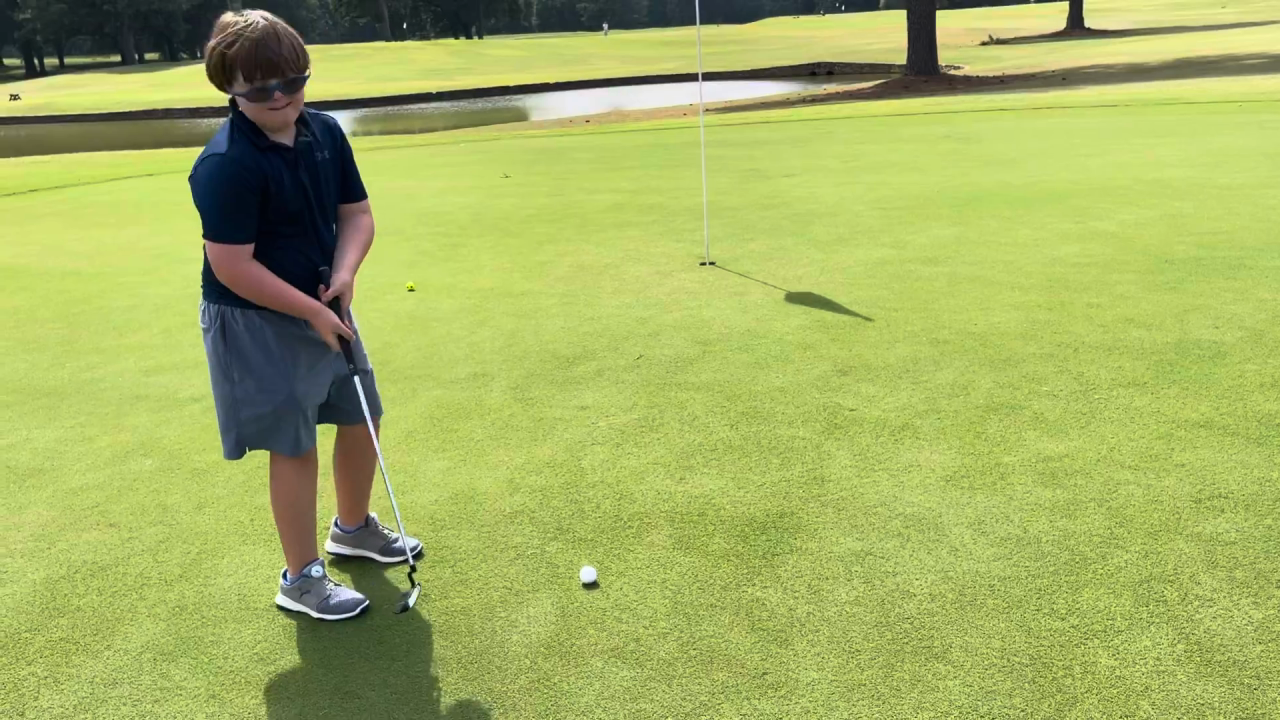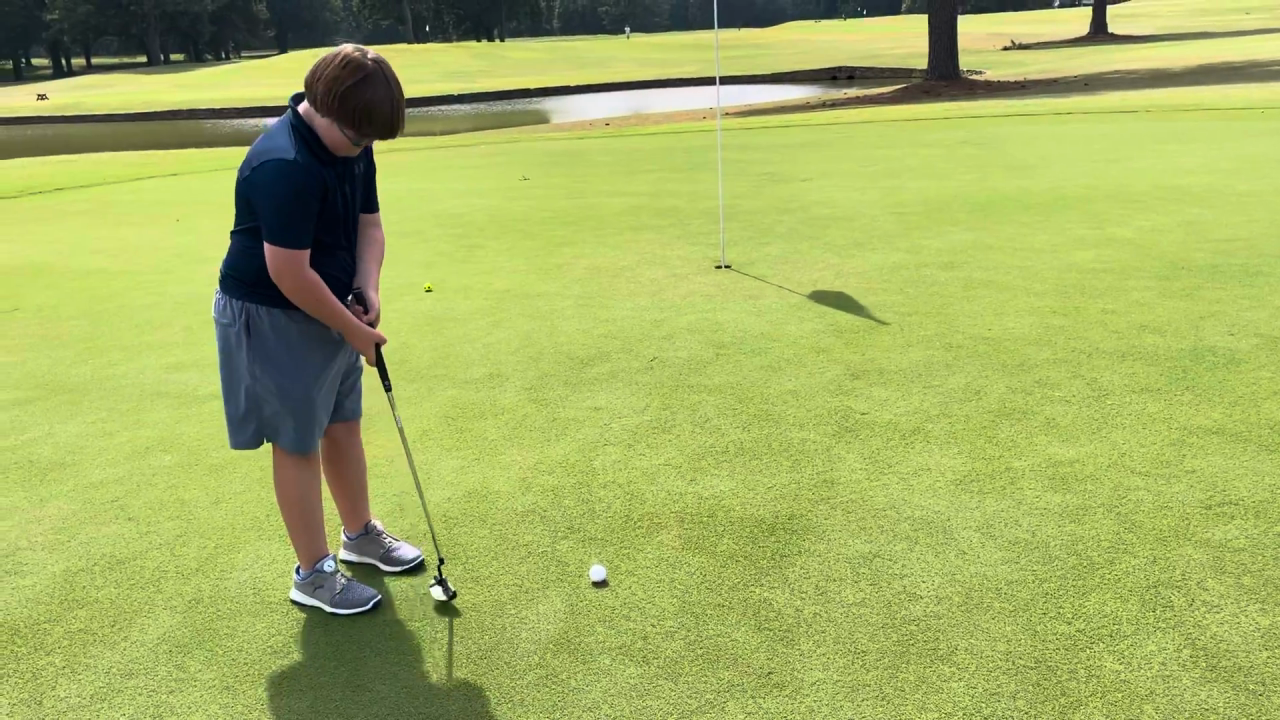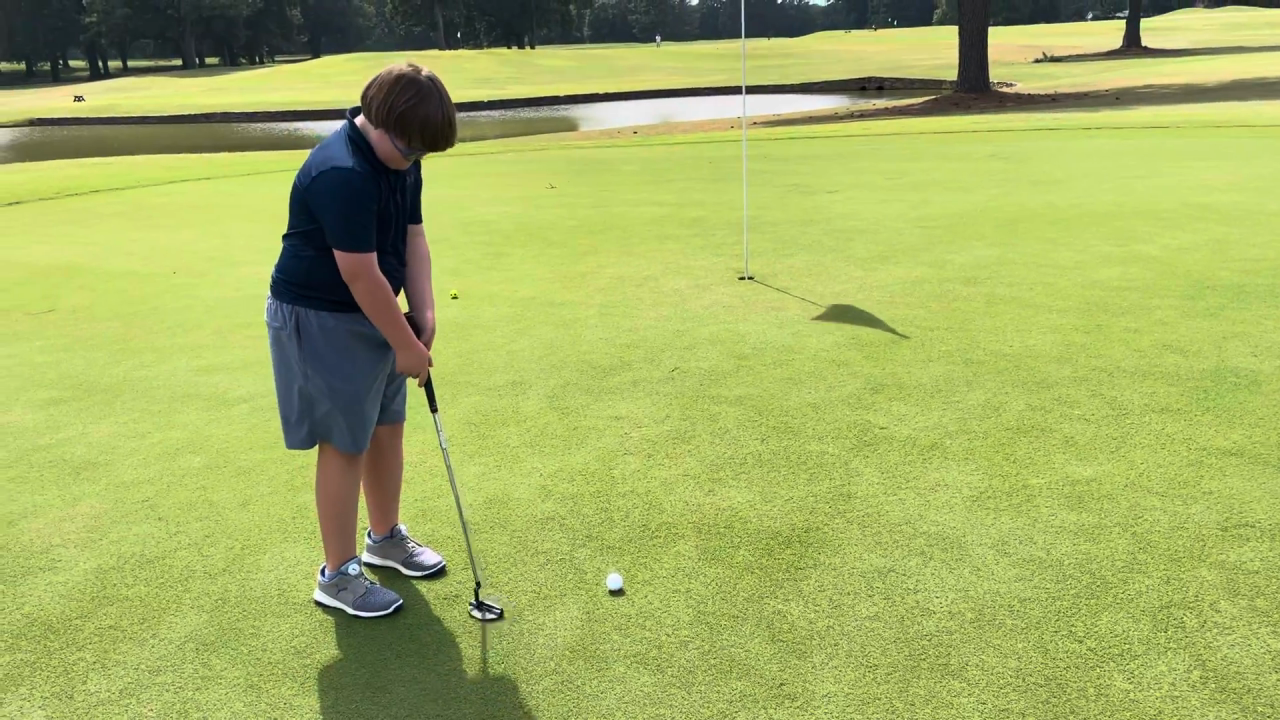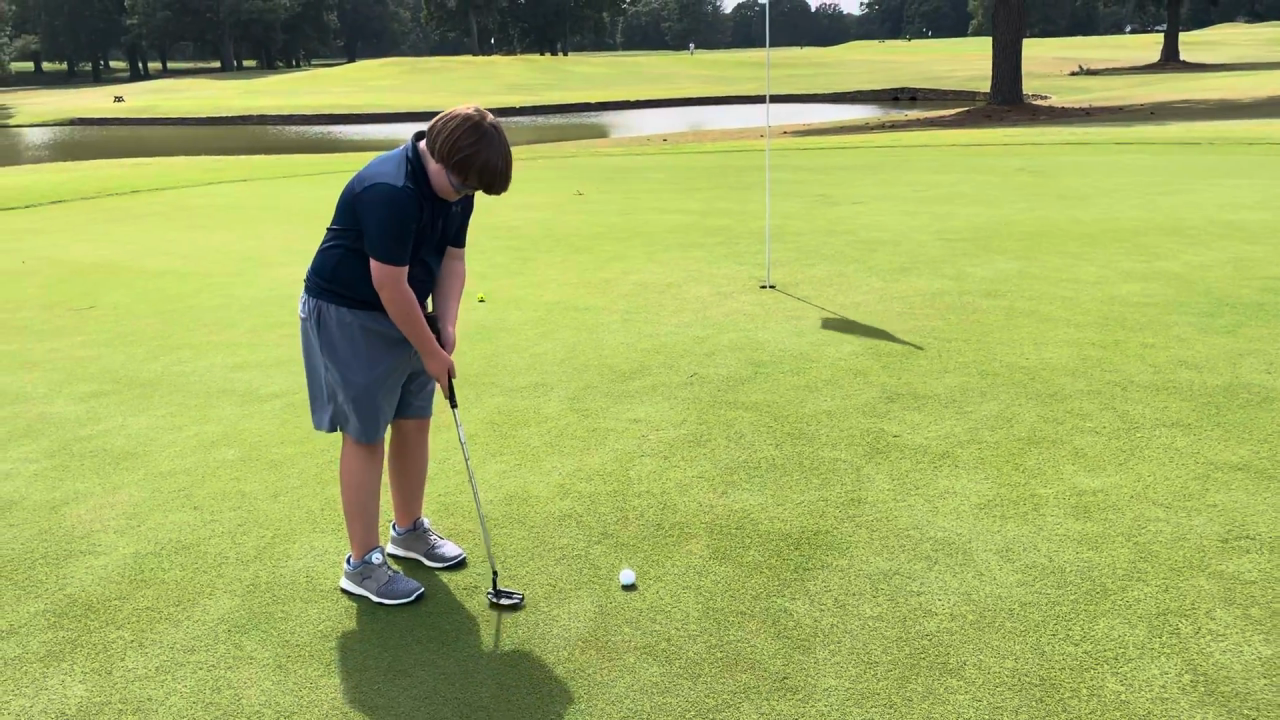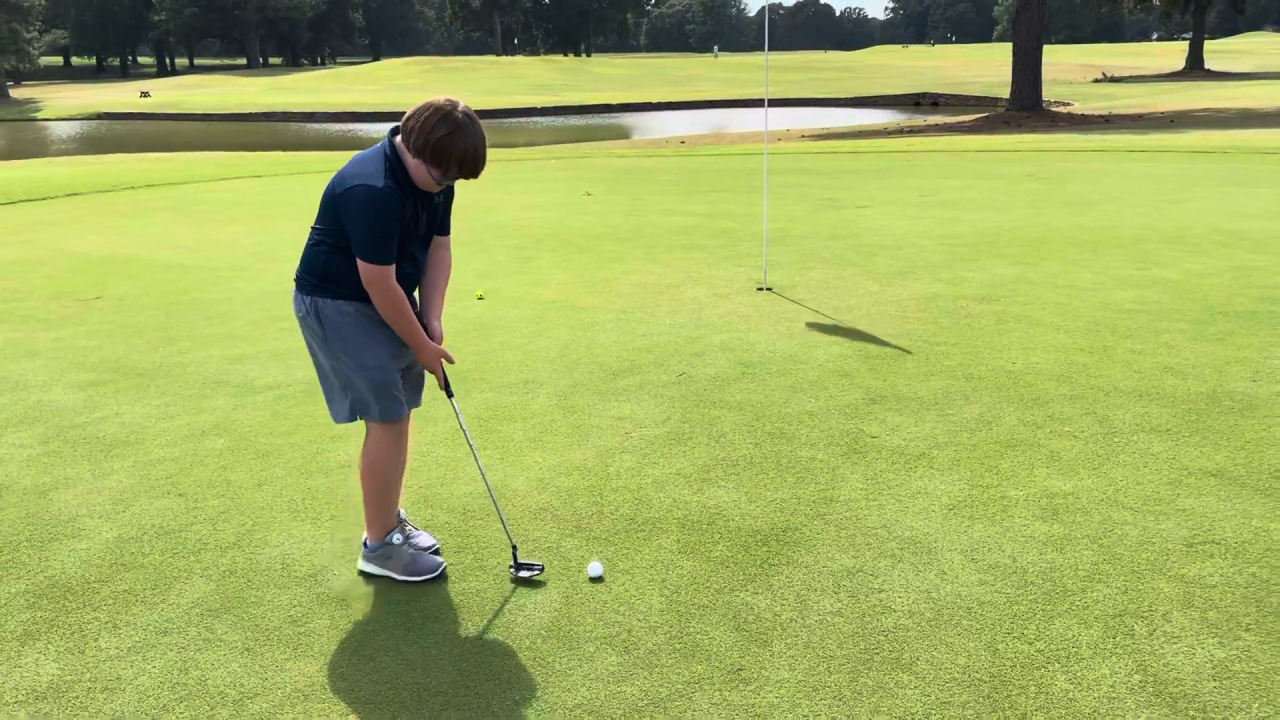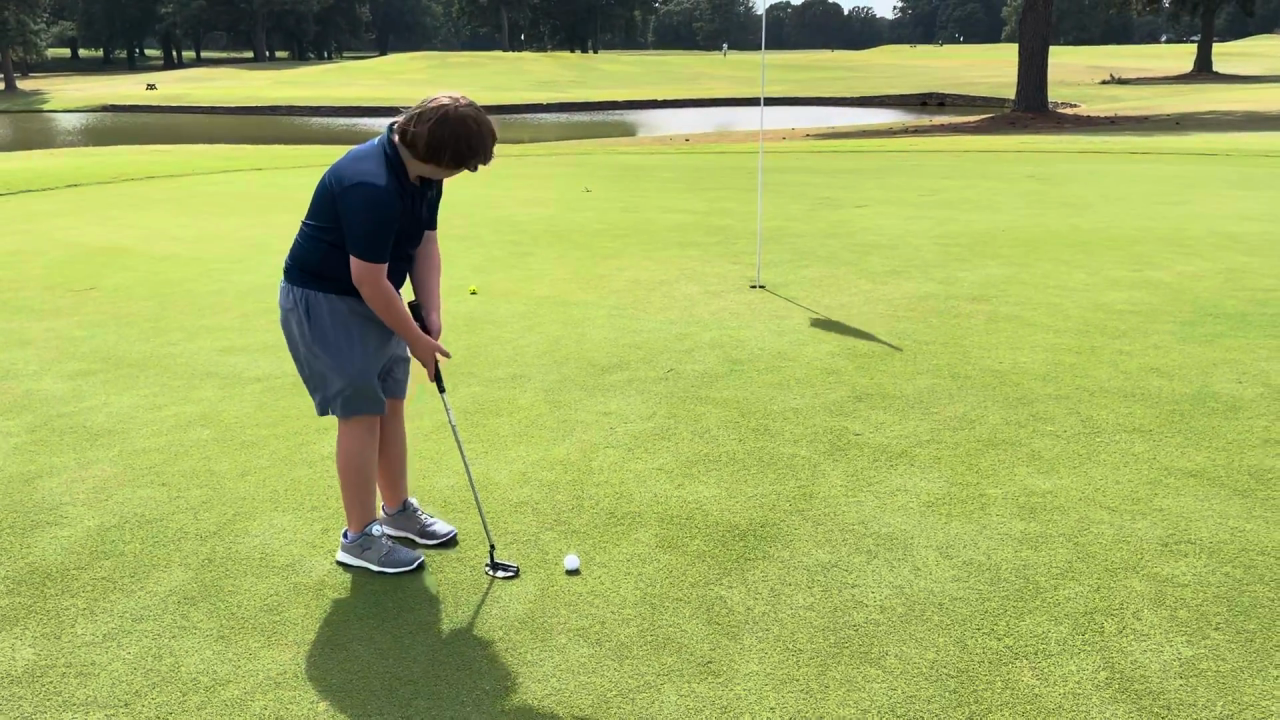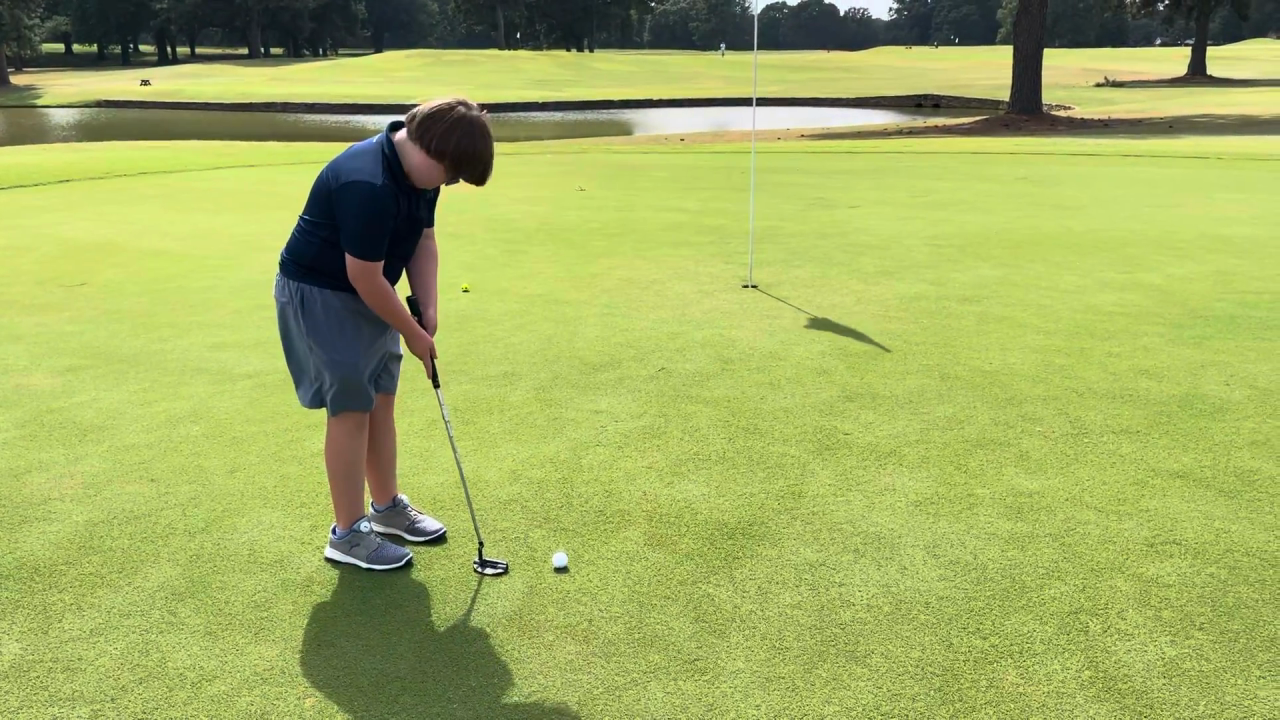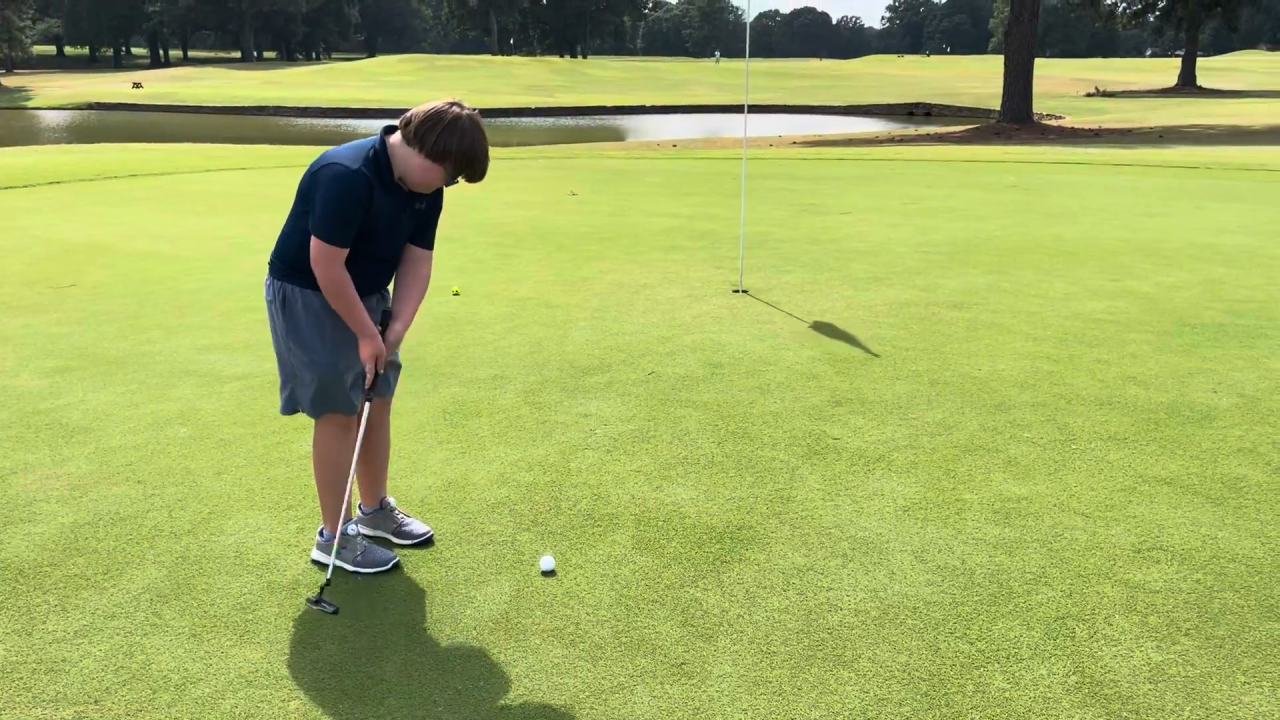
dt=0.5s
person 1, frame 1
left shoulder: (324, 132)
right shoulder: (225, 166)
left elbow: (356, 214)
right elbow: (232, 268)
left wrist: (344, 275)
right wrist: (311, 309)
left hip: (323, 310)
right hip: (255, 323)
left knee: (359, 419)
right knee: (293, 447)
left ankle: (354, 526)
right ankle: (300, 578)
person 1, frame 2
left shoulder: (352, 148)
right shoulder: (283, 168)
left elbow: (368, 225)
right elbow: (289, 273)
left wrist: (369, 295)
right wrist: (351, 328)
left hip: (325, 309)
right hip: (269, 317)
left knee: (343, 425)
right knee: (297, 442)
left ankle: (360, 533)
right ankle: (312, 572)
person 1, frame 3
left shoulder: (400, 160)
right shoulder: (340, 175)
left elbow: (412, 239)
right elbow: (362, 275)
left wrist: (424, 313)
right wrist: (406, 344)
left hip: (373, 314)
right hip: (319, 319)
left knee: (386, 427)
right knee: (345, 443)
left ankle: (385, 537)
right ankle: (337, 574)
person 1, frame 4
left shoulder: (456, 187)
right shoulder: (390, 191)
left elbow: (451, 258)
right elbow: (390, 285)
left wrist: (446, 326)
right wrist: (430, 353)
left hip: (403, 314)
right hip: (346, 315)
left knee: (414, 421)
right knee: (366, 435)
left ankle: (409, 529)
right ankle: (363, 562)
person 1, frame 5
left shoulder: (434, 177)
right shoulder: (371, 191)
left elbow: (438, 246)
right elbow: (379, 284)
left wrist: (432, 318)
right wrist: (421, 345)
left hip: (388, 303)
right hip: (336, 304)
left knee: (397, 413)
right knee: (388, 417)
left ankle: (386, 517)
right ankle: (379, 545)
person 1, frame 6
left shoulder: (422, 175)
right shoulder: (371, 188)
left elbow: (425, 244)
right elbow: (369, 280)
left wrist: (431, 313)
right wrist: (416, 339)
left hip: (370, 298)
right hip: (324, 299)
left knee: (390, 405)
right knee: (360, 412)
left ankle: (397, 510)
right ankle: (359, 537)
person 1, frame 7
left shoulder: (419, 171)
right shoulder: (367, 185)
left elbow: (423, 239)
right elbow: (365, 277)
left wrist: (429, 309)
right wrist: (412, 333)
left hip: (367, 292)
right hip: (319, 294)
left knee: (381, 401)
right knee: (351, 409)
left ankle: (387, 506)
right ankle: (348, 532)
person 1, frame 8
left shoulder: (425, 189)
right shoulder: (346, 176)
left elbow: (417, 261)
right elbow: (326, 265)
left wrist: (396, 329)
right wrist: (365, 334)
left hip: (369, 295)
right hip: (307, 297)
left knee: (377, 401)
right knee: (338, 412)
left ankle: (375, 509)
right ankle: (335, 535)
